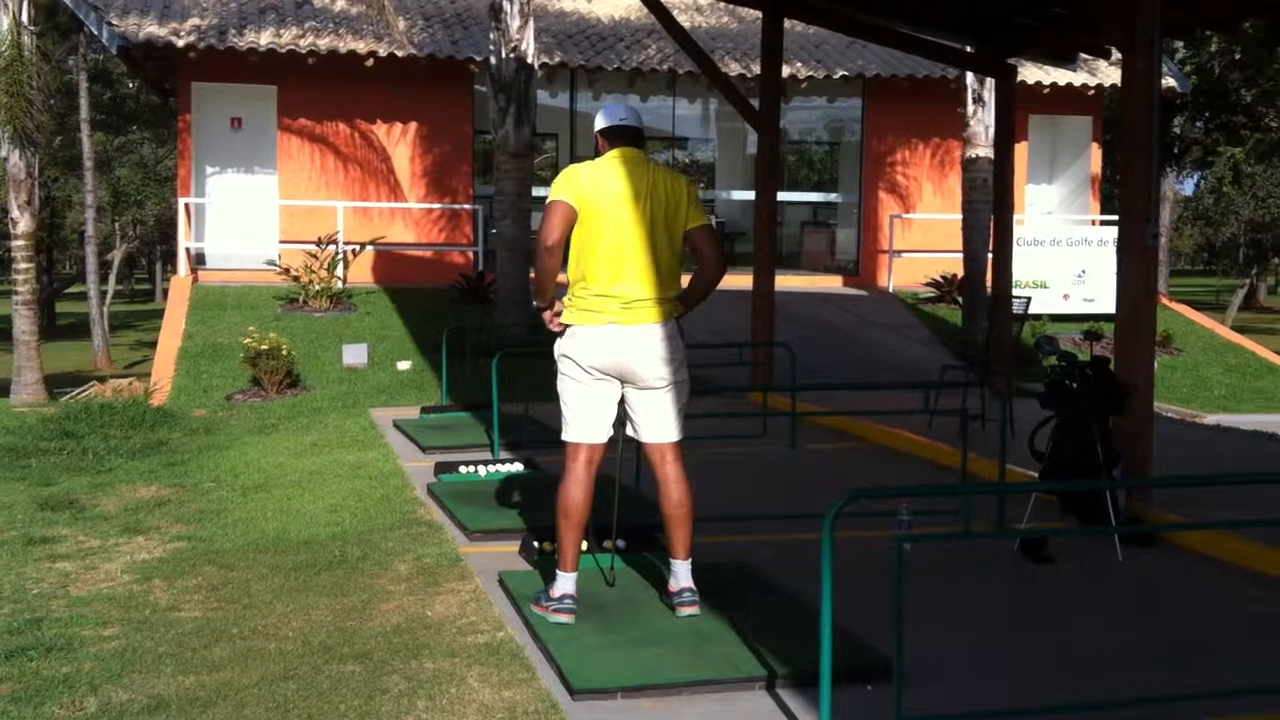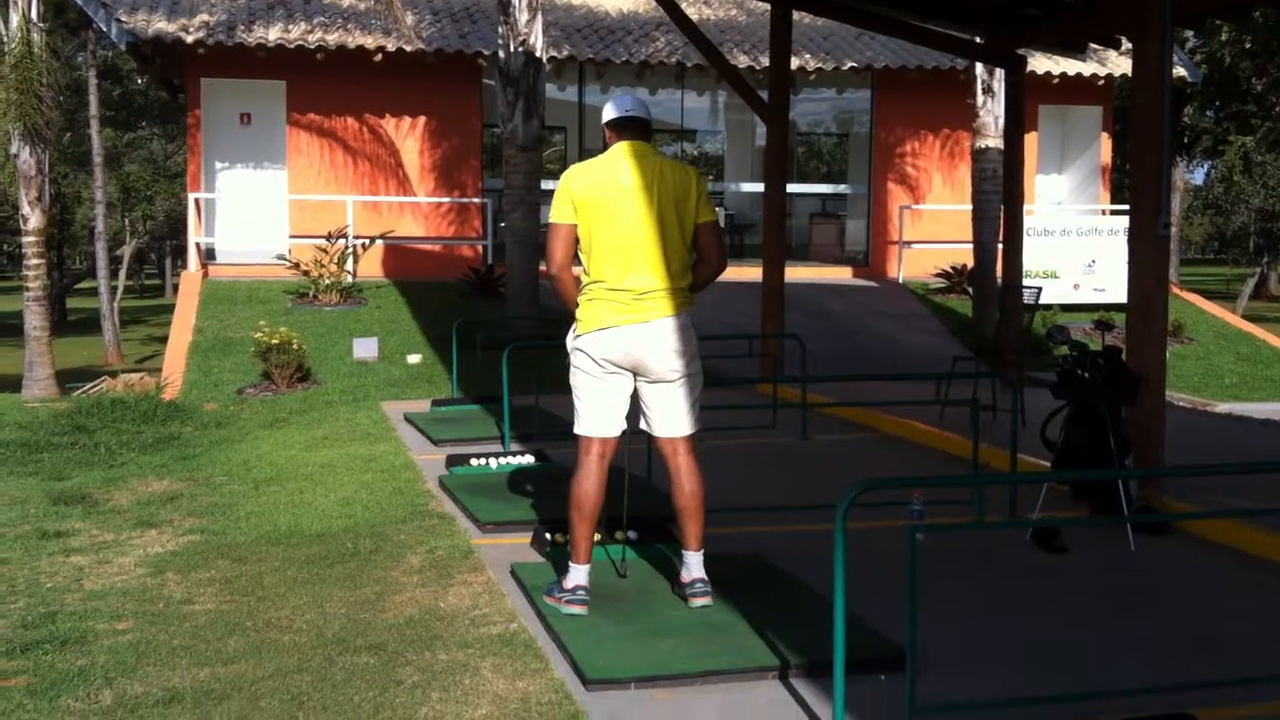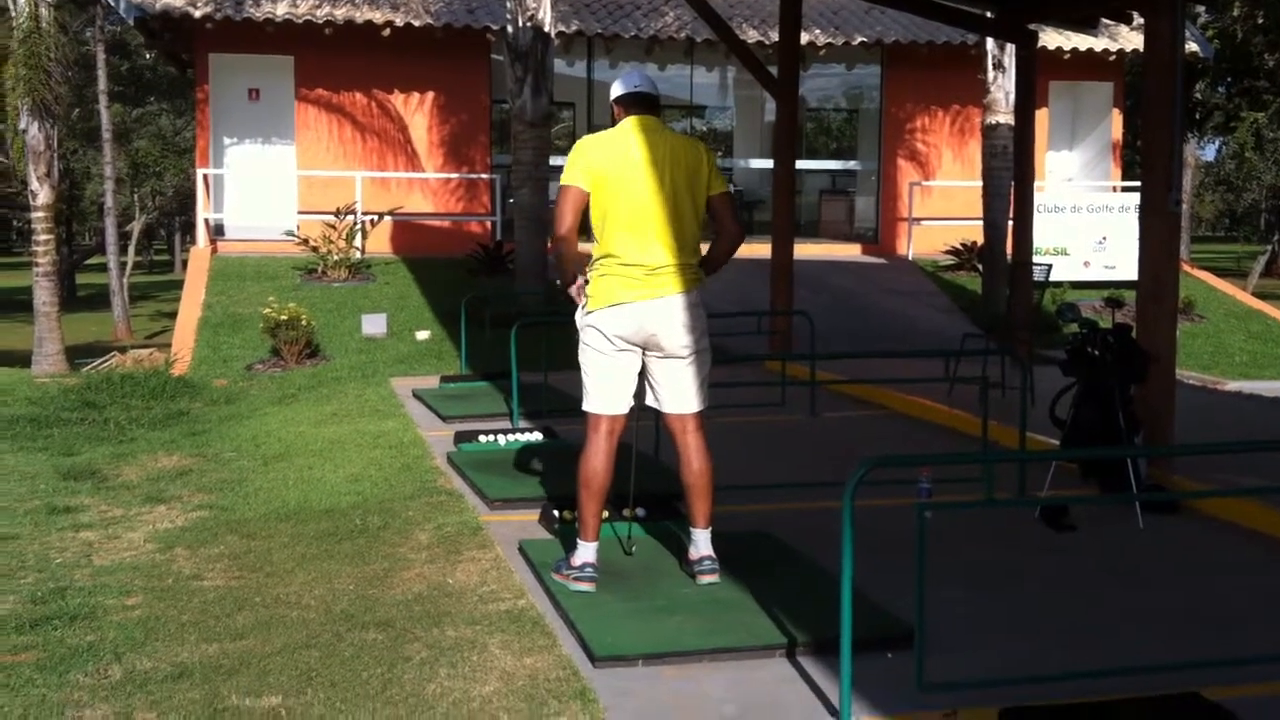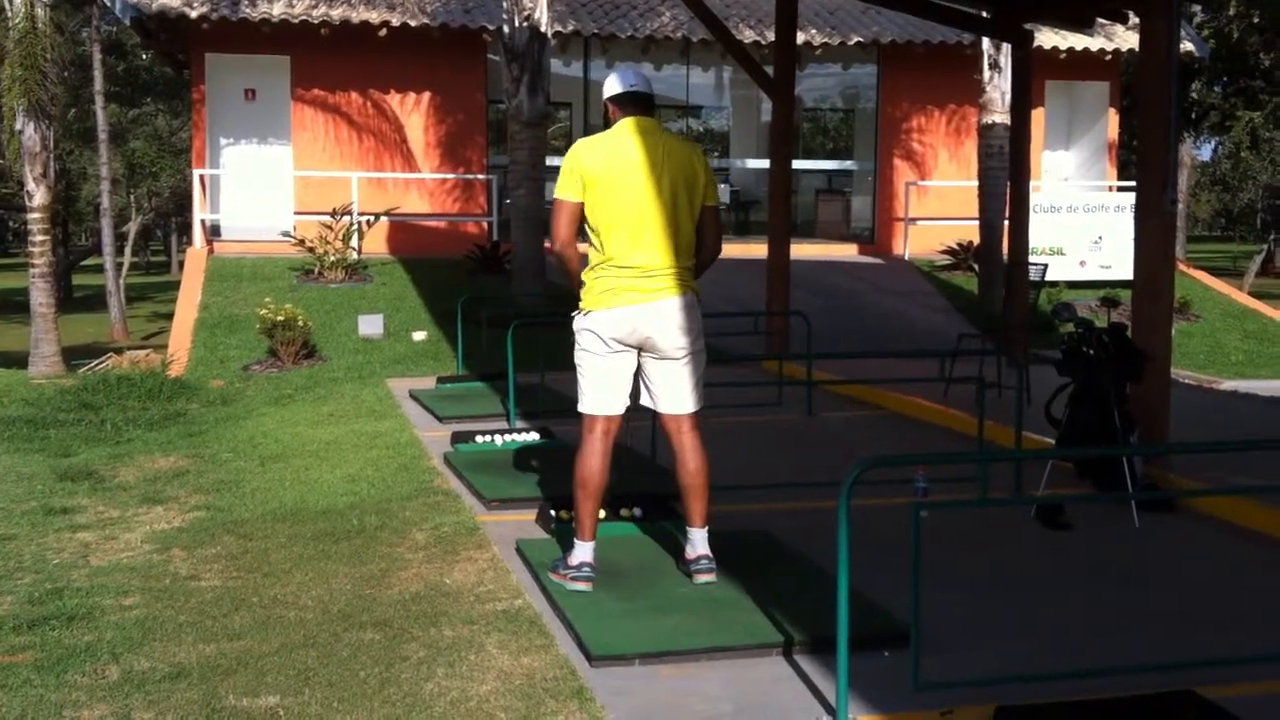
dt=1s
person 1, frame 1
left shoulder: (577, 176)
right shoulder: (677, 185)
left elbow: (549, 243)
right elbow: (712, 262)
left wrist: (545, 304)
right wrist: (682, 306)
left hip: (589, 336)
right hip: (655, 336)
left knee: (581, 460)
right knee: (667, 458)
left ankle: (564, 589)
right ankle: (683, 581)
person 1, frame 2
left shoulder: (578, 177)
right shoulder: (686, 177)
left elbow: (557, 266)
right elbow: (713, 259)
left hip: (600, 331)
right hip: (668, 328)
left knee: (593, 454)
right knee: (680, 451)
left ankle: (576, 581)
right ankle: (694, 573)
person 1, frame 3
left shoulder: (590, 148)
right shoulder: (695, 151)
left elbow: (563, 230)
right elbow: (731, 231)
left wrist: (573, 279)
left hip: (610, 306)
right hip: (677, 304)
left knee: (602, 430)
right knee: (688, 428)
left ankle: (584, 557)
right ankle: (702, 550)
person 1, frame 4
left shoulder: (586, 152)
right shoulder: (690, 154)
left elbow: (561, 241)
right elbow: (710, 245)
left hip: (606, 309)
right hip: (673, 305)
left knee: (598, 432)
right knee: (684, 428)
left ankle: (582, 556)
right ankle: (699, 550)
